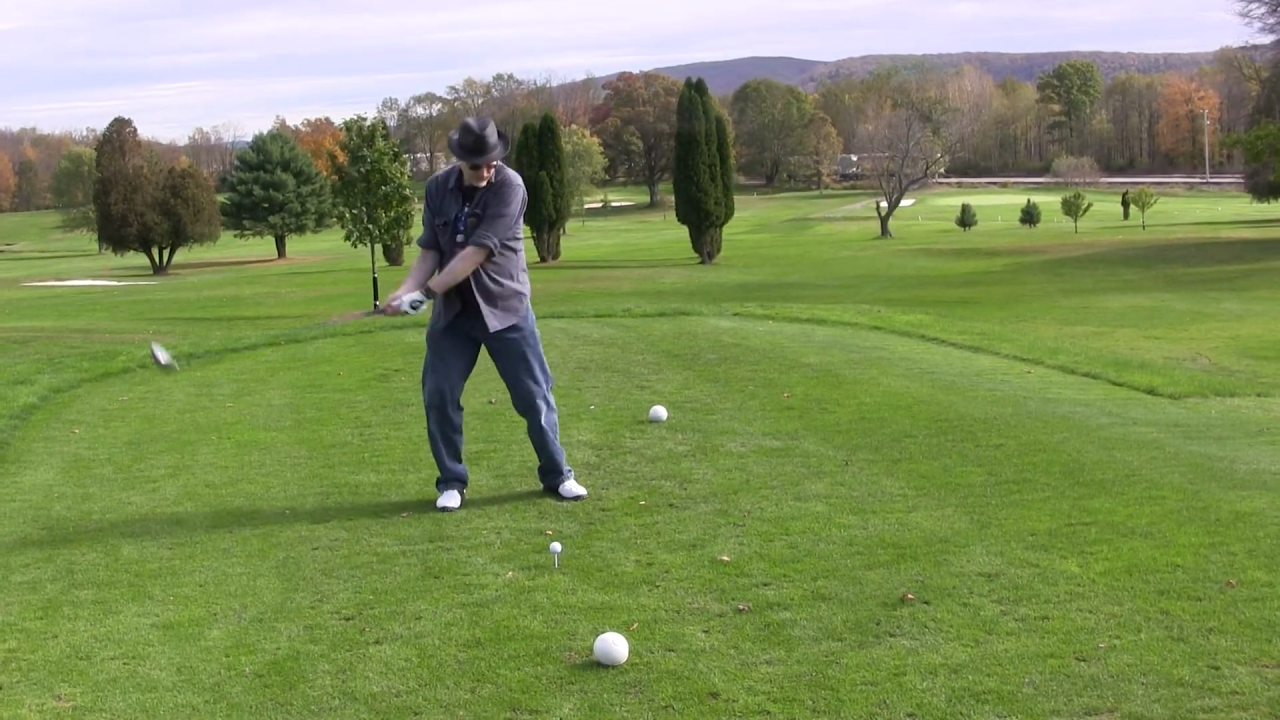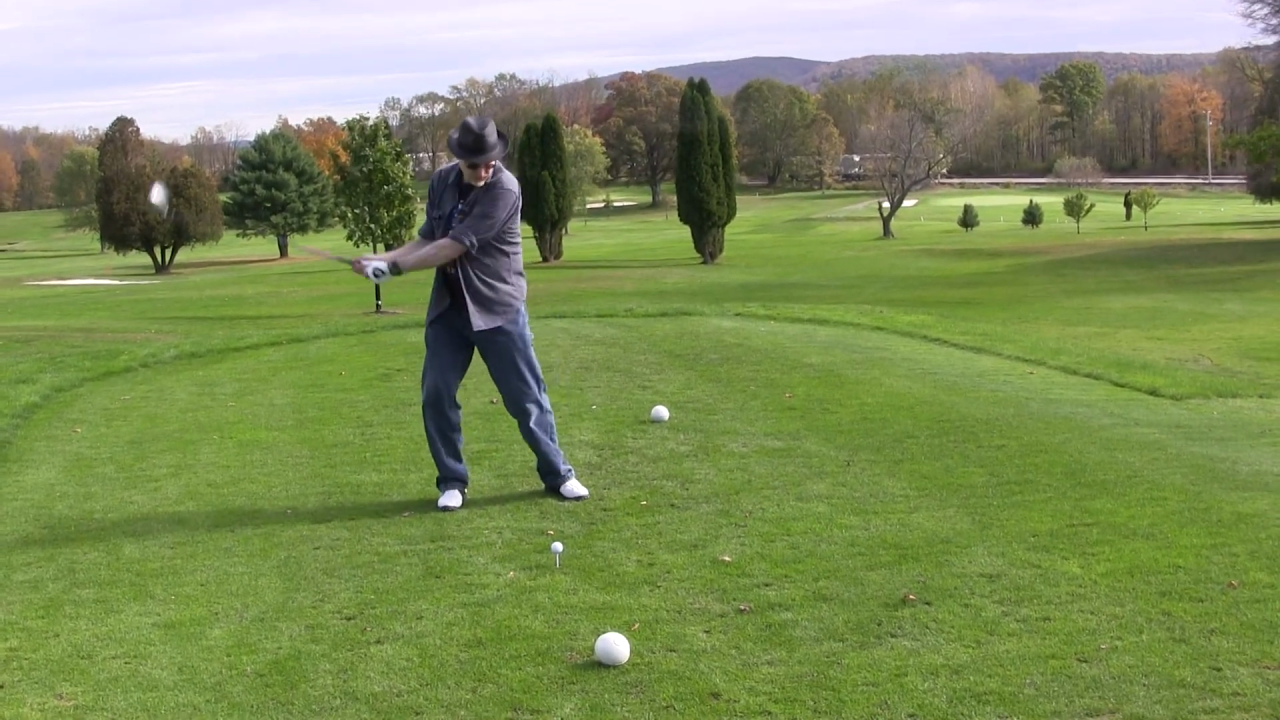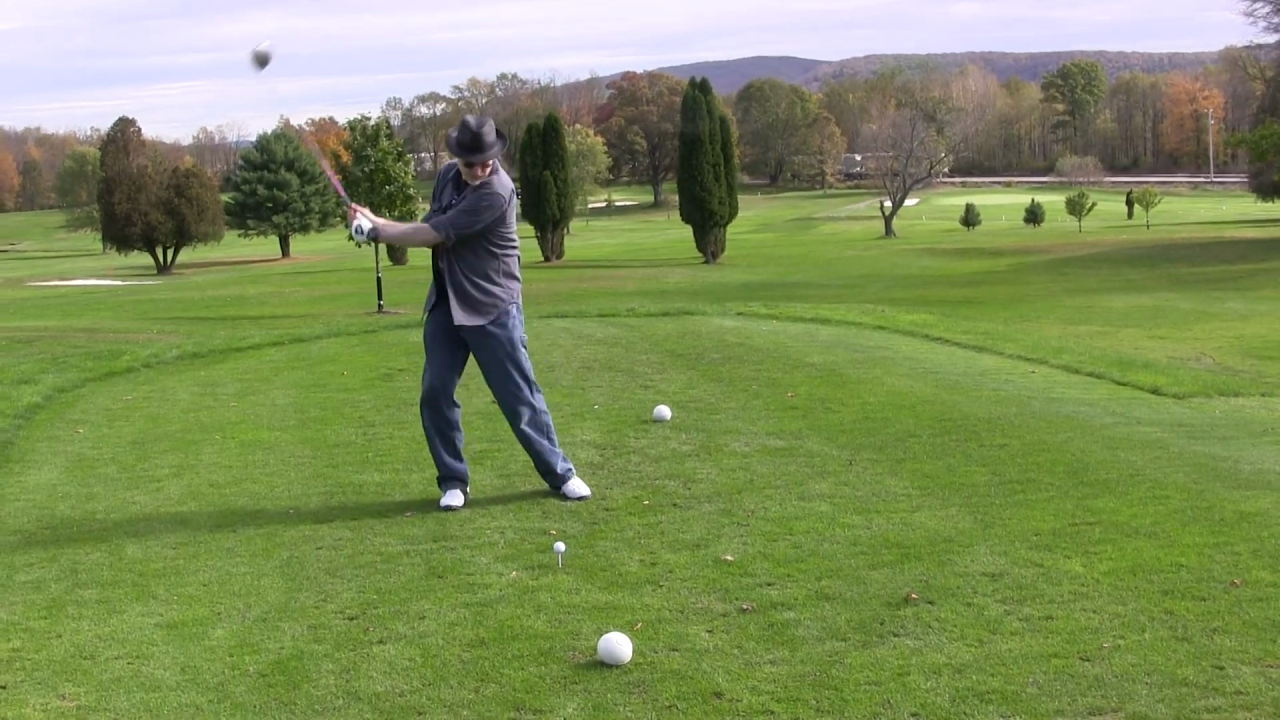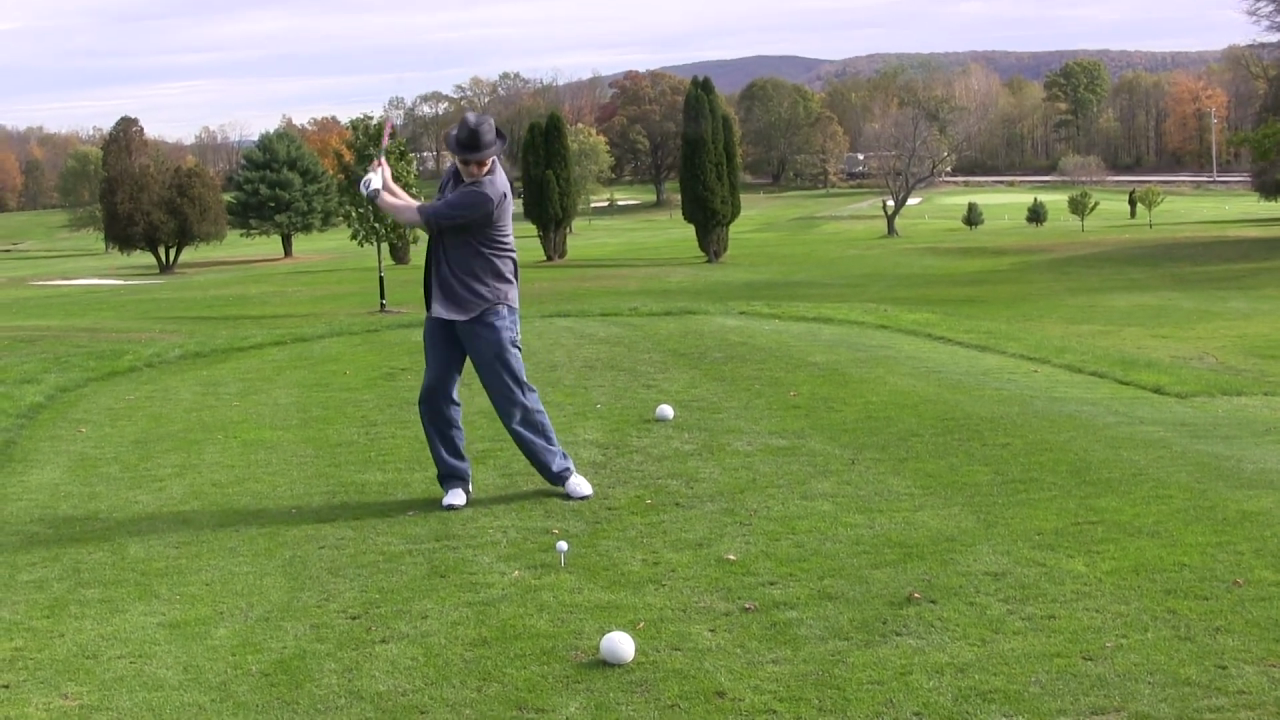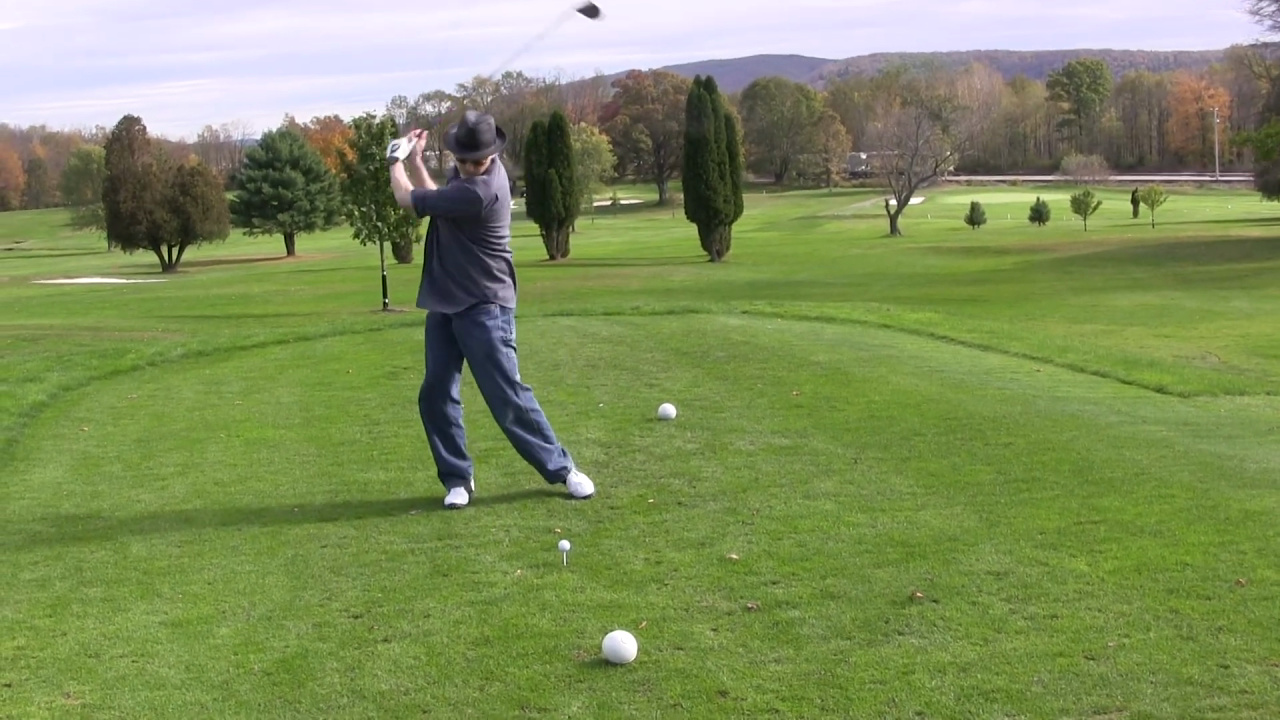
dt=0.1s
person 1, frame 1
left shoulder: (510, 187)
right shoulder: (438, 186)
left elbow: (476, 253)
right elbow: (431, 248)
left wrist: (427, 291)
right wrist: (407, 288)
left hip: (507, 308)
right hip: (454, 308)
left knee: (534, 395)
right knee: (440, 396)
left ankle: (557, 474)
right ankle: (452, 481)
person 1, frame 2
left shoulder: (504, 189)
right shoulder: (442, 181)
left elbow: (453, 247)
right elbow: (428, 238)
left wrist: (392, 264)
right wrist: (387, 257)
left hip: (498, 308)
right hip: (448, 305)
left knee: (525, 396)
right knee: (437, 394)
left ankle: (558, 474)
right ankle: (453, 480)
person 1, frame 3
left shoulder: (496, 191)
right shoulder: (449, 176)
left elbow: (431, 235)
right elbow: (428, 224)
left wrist: (376, 228)
right wrist: (376, 221)
left hip: (492, 308)
right hip: (446, 306)
left knee: (518, 395)
right knee: (436, 395)
left ankle: (561, 473)
right ankle: (454, 480)
person 1, frame 4
left shoulder: (487, 192)
right shoulder: (457, 174)
left elbow: (419, 218)
right elbow: (426, 213)
left wrist: (378, 193)
right wrist: (389, 185)
left hip: (487, 306)
right hip: (445, 303)
left knee: (512, 397)
right knee: (434, 394)
left ankle: (560, 470)
right ankle: (456, 479)
person 1, frame 5
left shoulder: (481, 191)
right shoulder: (467, 176)
left elbow: (407, 198)
right elbow: (434, 199)
left wrist: (400, 159)
right wrist: (416, 159)
left hip: (483, 304)
right hip: (448, 301)
left knee: (506, 394)
right knee: (435, 393)
left ankle: (561, 467)
right ankle: (458, 478)
